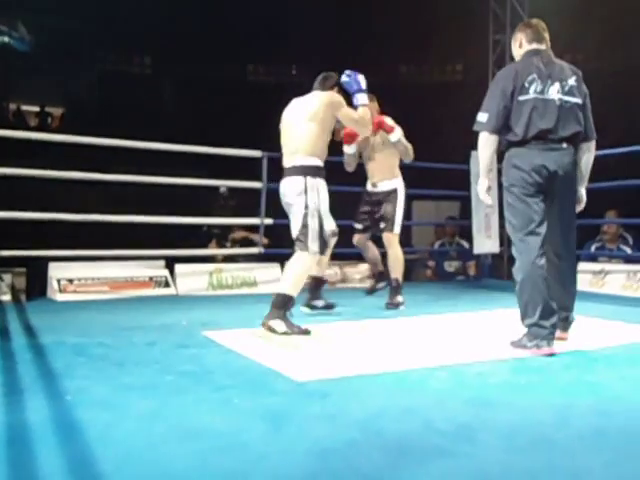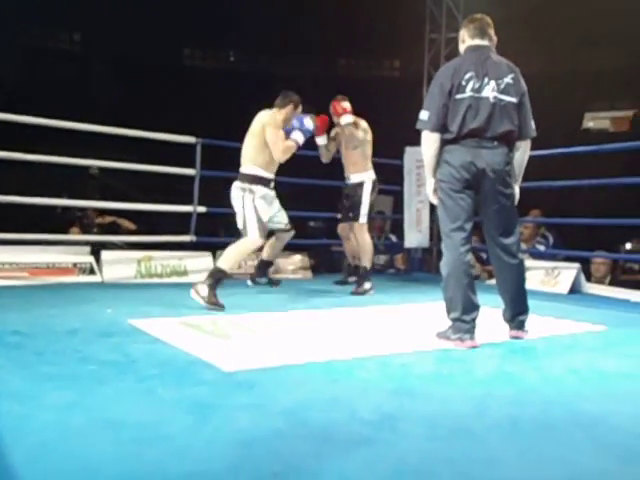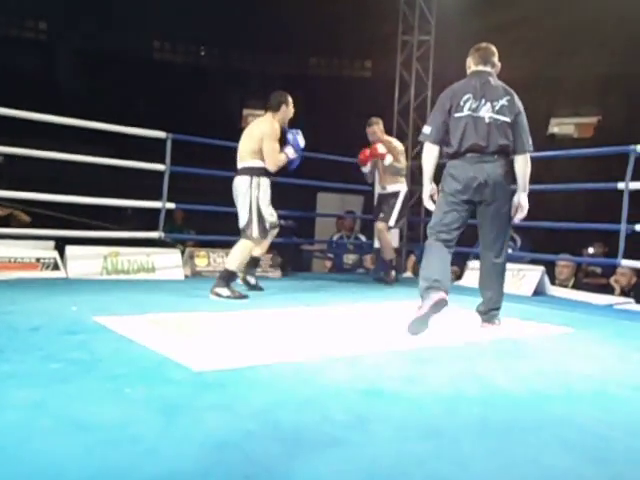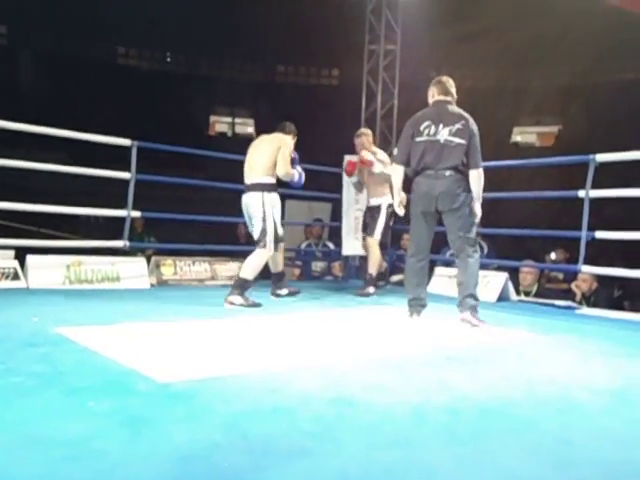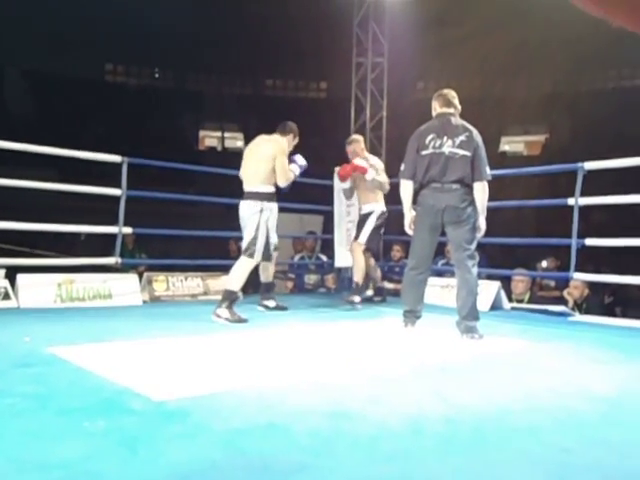
dt=1s
person 1, frame 1
left shoulder: (511, 74)
right shoulder: (573, 76)
left elbow: (489, 131)
right elbow: (588, 139)
left wrist: (484, 175)
right wrist: (581, 183)
left hip: (525, 160)
right hip: (564, 160)
left knee: (529, 245)
right knee: (563, 244)
left ankle: (539, 333)
right ankle: (563, 321)
person 1, frame 2
left shoulder: (451, 70)
right shoulder: (512, 74)
left elbow: (431, 130)
right elbow: (524, 138)
left wrist: (430, 175)
right wrist: (515, 180)
left hip: (457, 158)
right hip: (497, 160)
left knee: (456, 243)
right knee: (505, 242)
left ankle: (462, 327)
right ankle: (517, 321)
person 1, frame 3
left shoulder: (453, 92)
right shoulder: (510, 97)
left elbow: (432, 142)
right elbow: (522, 152)
left wrist: (427, 182)
right wrist: (522, 193)
left hip: (460, 171)
right hip: (496, 174)
left knee: (439, 237)
right knee: (493, 248)
left ankle: (434, 291)
right ankle: (490, 313)
person 1, frame 4
left shoulder: (417, 120)
right shoulder: (466, 121)
left elbow: (399, 162)
right elbow: (475, 167)
right wrist: (477, 200)
left hip: (423, 186)
right hip: (455, 187)
left knee: (418, 249)
right knee: (466, 248)
left ankle: (415, 307)
right ankle: (468, 305)
person 1, frame 5
left shoulder: (421, 133)
right shoulder: (471, 133)
left elbow: (407, 178)
right elbow: (480, 181)
left wrist: (408, 210)
right wrist: (481, 214)
left hip: (428, 200)
right hip: (460, 201)
left knee: (418, 261)
right knee: (466, 262)
left ankle: (410, 318)
right ankle: (468, 325)
person 2, frame 1
left shoulder: (293, 104)
right shoulder: (330, 98)
right elbow: (364, 129)
right wrist: (361, 94)
left hip: (294, 179)
right hip: (306, 180)
left knee: (329, 233)
right knee: (311, 248)
left ankle: (314, 295)
right ankle: (277, 315)
person 2, frame 2
left shoulder: (267, 117)
right shoulder: (272, 118)
right elbow: (280, 154)
left wrist: (294, 132)
right wrist: (300, 134)
left hip: (263, 189)
right hip: (251, 188)
left knee: (285, 230)
right knee: (255, 239)
left ankle: (260, 273)
right ankle: (207, 285)
person 2, frame 3
left shoulder: (261, 122)
right shoulder: (271, 125)
right elbow: (272, 164)
left wrist: (282, 148)
right wrist: (291, 150)
left hip: (250, 180)
right hip: (253, 181)
left knee: (272, 226)
right knee: (252, 236)
left ankle: (248, 271)
right ankle: (221, 284)
person 2, frame 4
left shoulder: (261, 140)
right shoulder: (285, 140)
right elbow: (283, 172)
left wrist: (287, 164)
right wrist: (295, 174)
left hip: (251, 195)
right hip: (264, 196)
left knee: (277, 241)
right knee: (266, 247)
left ankle: (279, 287)
right ankle: (235, 293)
person 2, frame 5
left shoulder: (256, 142)
right shoulder: (281, 144)
left elbow: (243, 174)
right elbow: (283, 181)
right wrist: (295, 168)
left hip: (249, 201)
right hip: (262, 203)
left knee: (268, 251)
right knee: (251, 256)
left ankle: (267, 298)
right ankle: (224, 307)
person 3, frame 1
left shoulder: (391, 129)
right shoulder: (359, 135)
left elbow: (409, 157)
right elbow: (349, 167)
left wrist: (391, 130)
right wrist: (348, 143)
left hip: (392, 190)
right hip: (371, 192)
left knee: (390, 239)
right knee: (359, 240)
left ankle: (396, 293)
right ankle: (380, 276)
person 3, frame 2
left shoulder: (360, 124)
right shoulder: (337, 131)
left elbow: (355, 141)
right elbow: (325, 158)
left wrist: (346, 117)
right wrist: (321, 133)
left hip: (364, 181)
right hip: (349, 183)
left knee: (360, 228)
right knee: (344, 229)
left ankle: (365, 280)
right ankle: (353, 272)
person 3, frame 3
left shoulder: (395, 146)
right shoulder: (371, 149)
left elbow: (402, 171)
right elbow: (370, 178)
left wrist: (386, 158)
right wrist: (364, 164)
left hip: (397, 192)
right hip: (383, 193)
left knee: (381, 227)
right knee: (380, 231)
left ankle: (389, 267)
right ankle: (388, 269)
person 3, frame 4
left shoulder: (380, 157)
right shoulder: (362, 159)
left elbow: (393, 177)
right elbow: (359, 187)
left wrist: (372, 164)
right wrist: (352, 174)
left hip: (383, 205)
right hip: (371, 205)
left knee: (372, 241)
right knee: (367, 243)
left ankle: (370, 284)
right ankle: (380, 275)
person 3, frame 5
left shoulder: (374, 163)
right shoulder: (356, 166)
left elbow: (385, 187)
right elbow: (348, 195)
left wrist: (367, 171)
right wrist: (344, 179)
left hip: (375, 212)
right hip: (364, 213)
left knee: (357, 247)
right knee: (368, 253)
left ankle: (356, 293)
right ankle: (379, 292)
